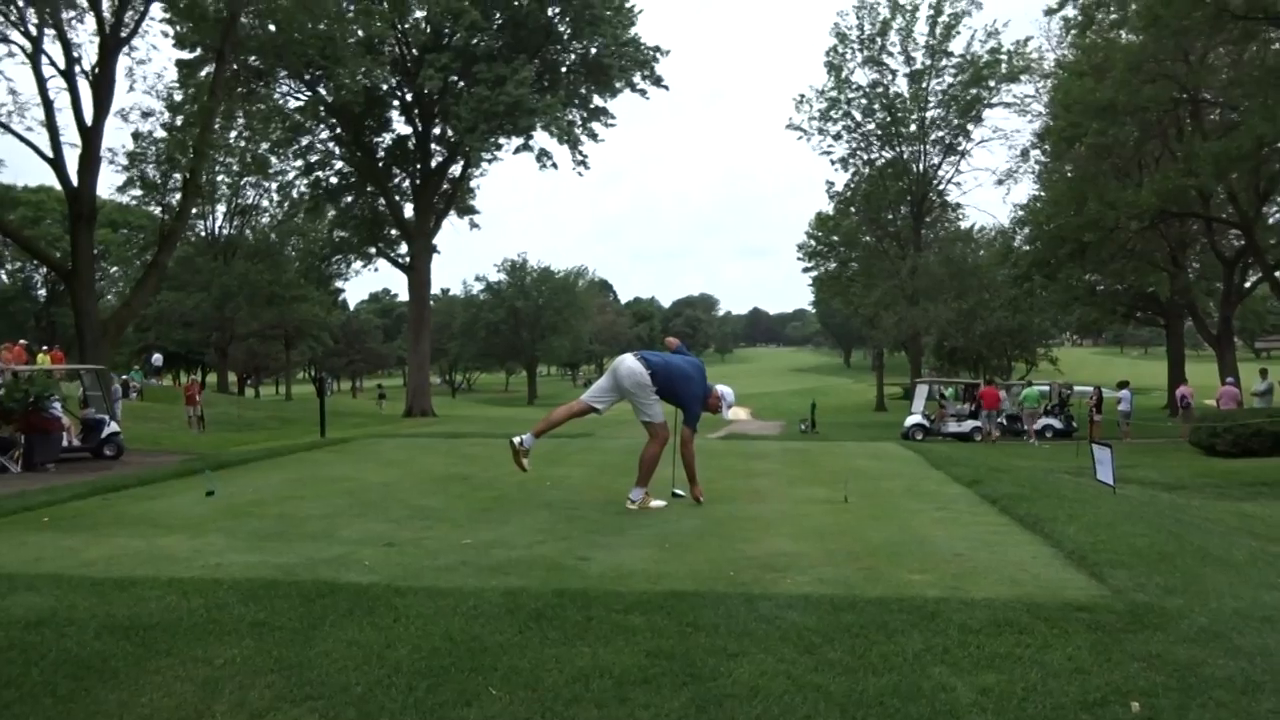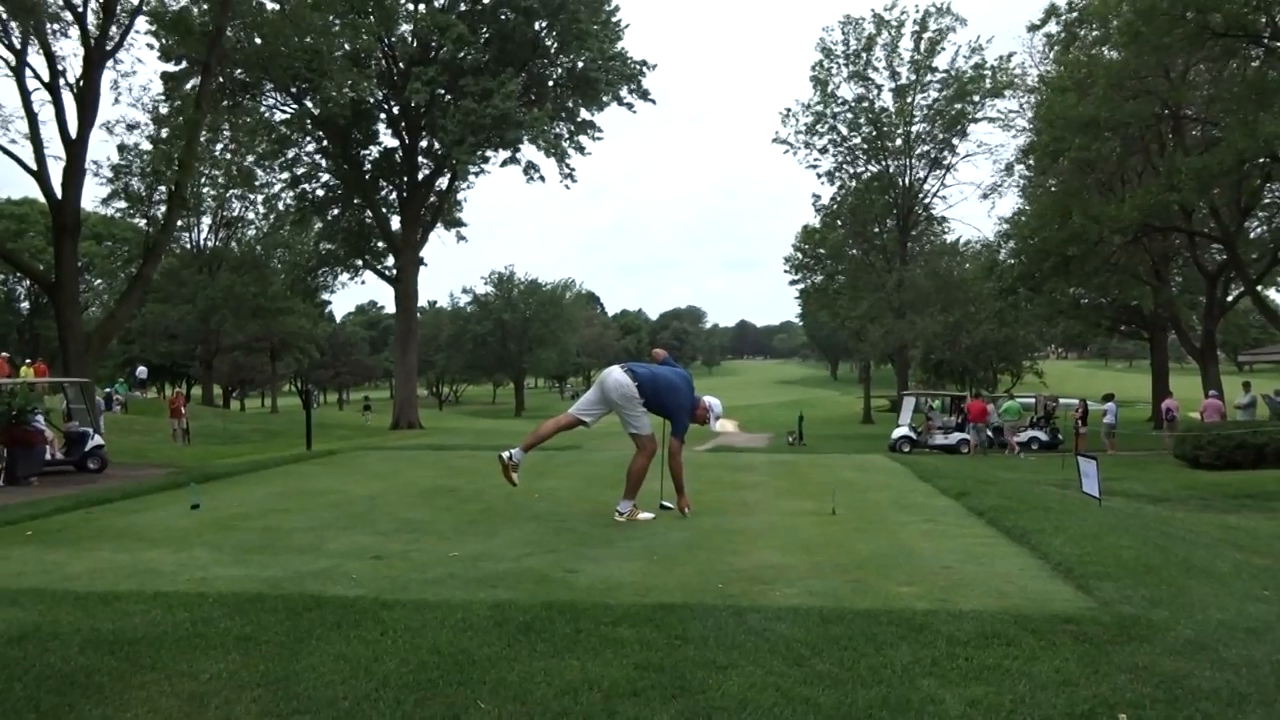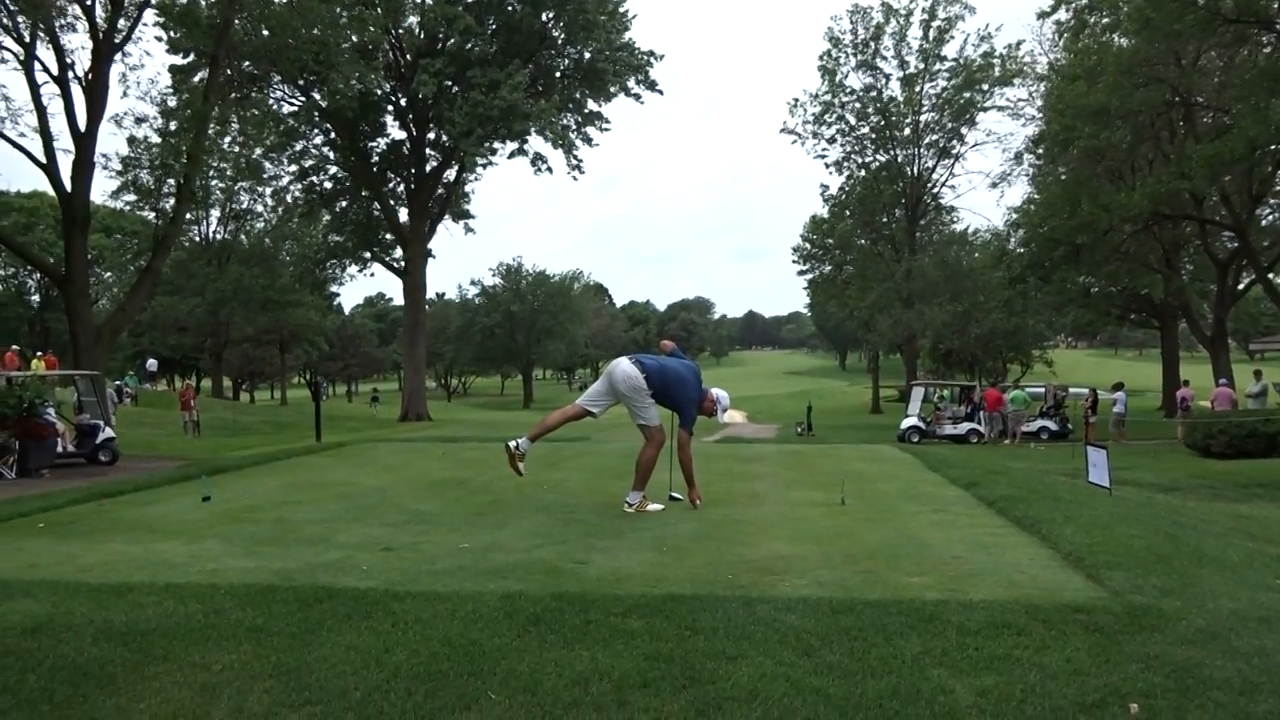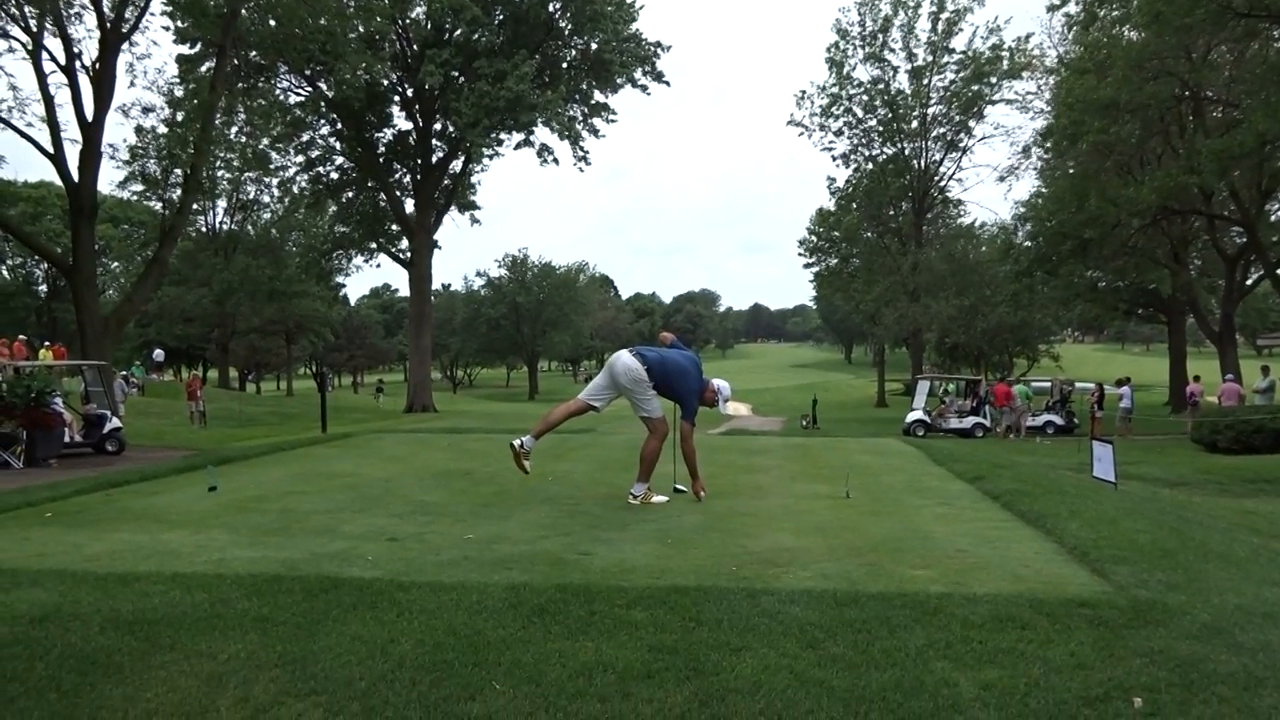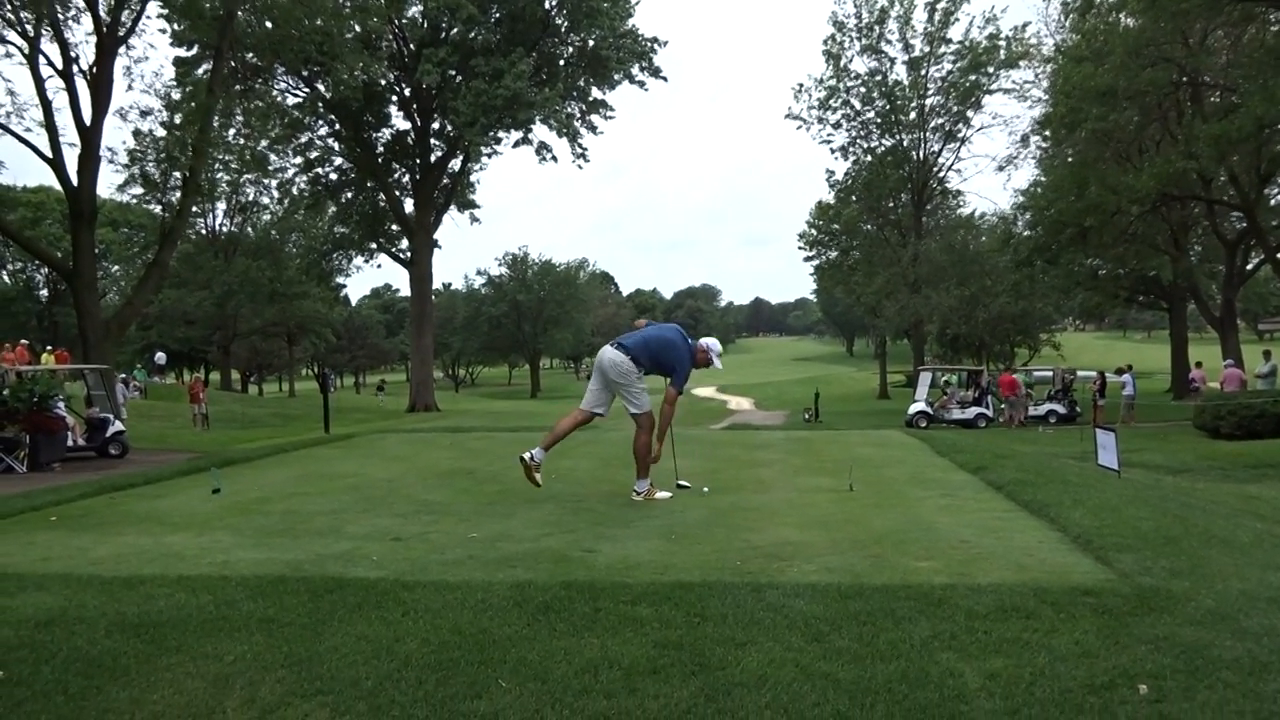
dt=0.4s
person 1, frame 1
left shoulder: (697, 367)
right shoulder: (695, 398)
left elbow: (669, 341)
right elbow: (686, 446)
right wrist: (694, 485)
left hip: (625, 363)
right hip: (638, 375)
left knee: (579, 407)
right knee: (660, 436)
left ankle: (526, 441)
right ankle: (637, 496)
person 1, frame 2
left shoulder: (685, 378)
right shoulder: (683, 409)
left elbow: (656, 352)
right elbow: (674, 457)
right wrist: (681, 496)
left hip: (612, 375)
right hip: (625, 387)
left knee: (568, 420)
right knee: (647, 448)
left ankle: (515, 455)
right ankle: (625, 508)
person 1, frame 3
left shoulder: (693, 370)
right shoulder: (691, 401)
left elbow: (665, 344)
right elbow: (683, 450)
right wrist: (692, 488)
left hip: (620, 366)
right hip: (633, 378)
left knee: (575, 410)
right knee: (656, 439)
left ankle: (522, 445)
right ankle: (635, 500)
person 1, frame 4
left shoulder: (693, 362)
right shoulder: (692, 392)
left elbow: (664, 336)
right elbow: (686, 441)
right wrist: (696, 480)
left hip: (620, 359)
right hip: (634, 370)
left knee: (577, 405)
right knee: (659, 431)
left ankle: (526, 443)
right ankle: (639, 491)
person 1, frame 5
left shoulder: (676, 330)
right shoulder: (684, 358)
left elbow: (640, 323)
right elbow: (669, 404)
right wrist: (658, 443)
left hip: (605, 355)
right hip: (622, 364)
left knee: (584, 414)
right knee: (646, 423)
left ankle: (536, 455)
right ankle: (642, 487)
